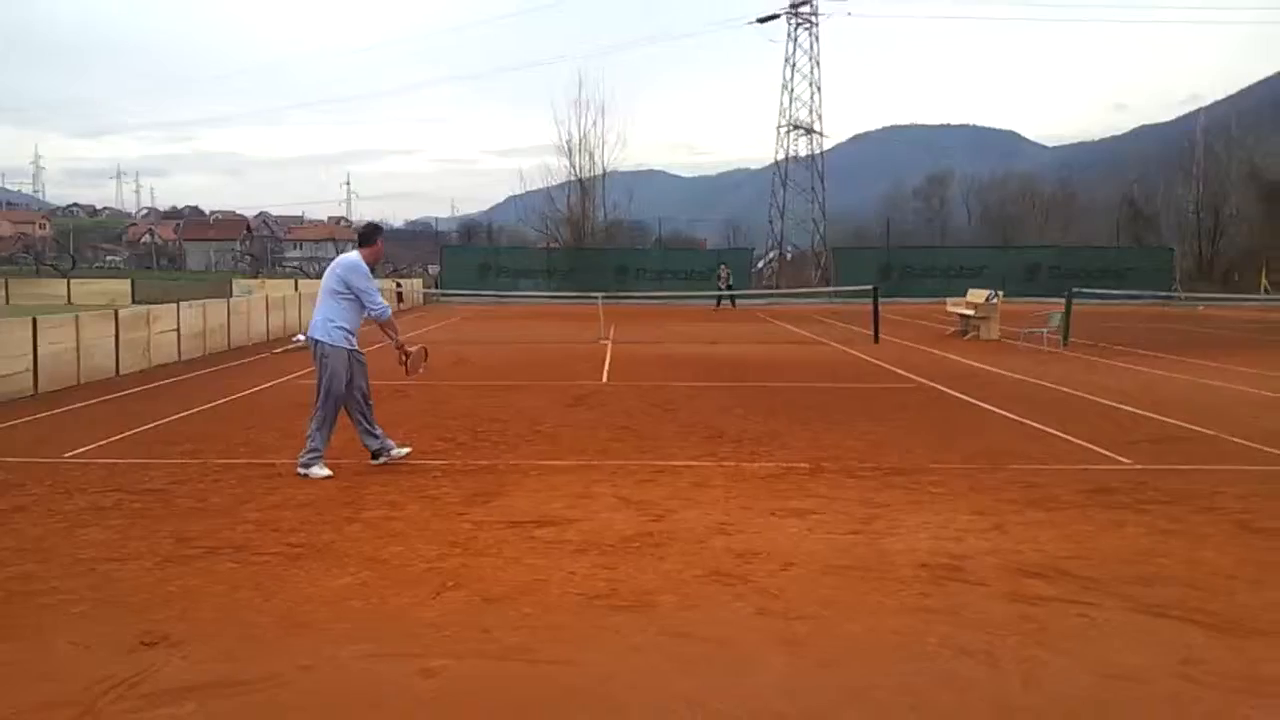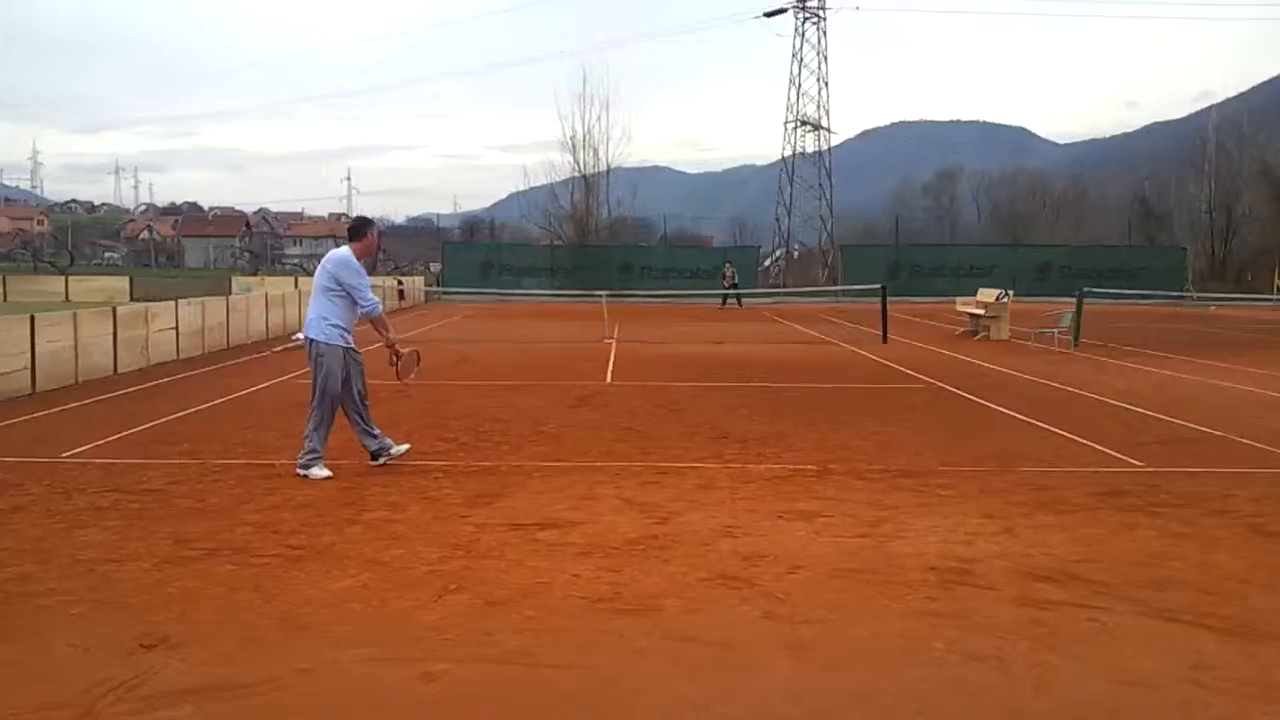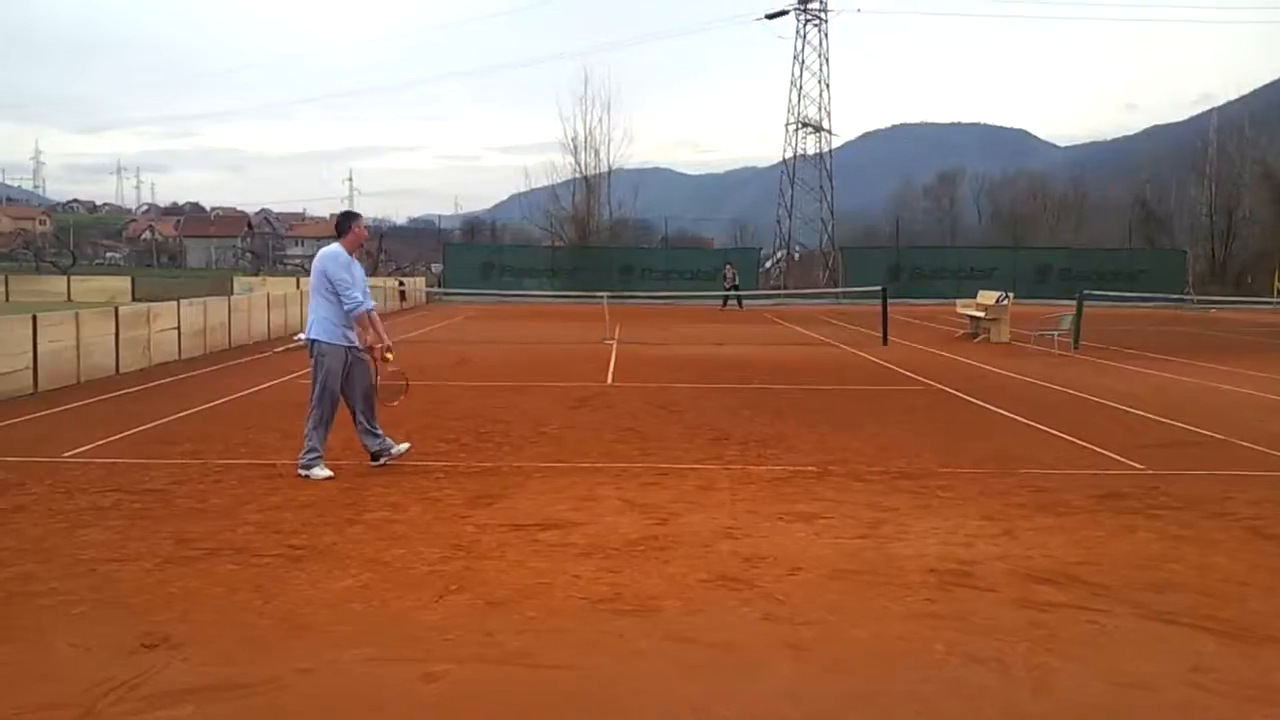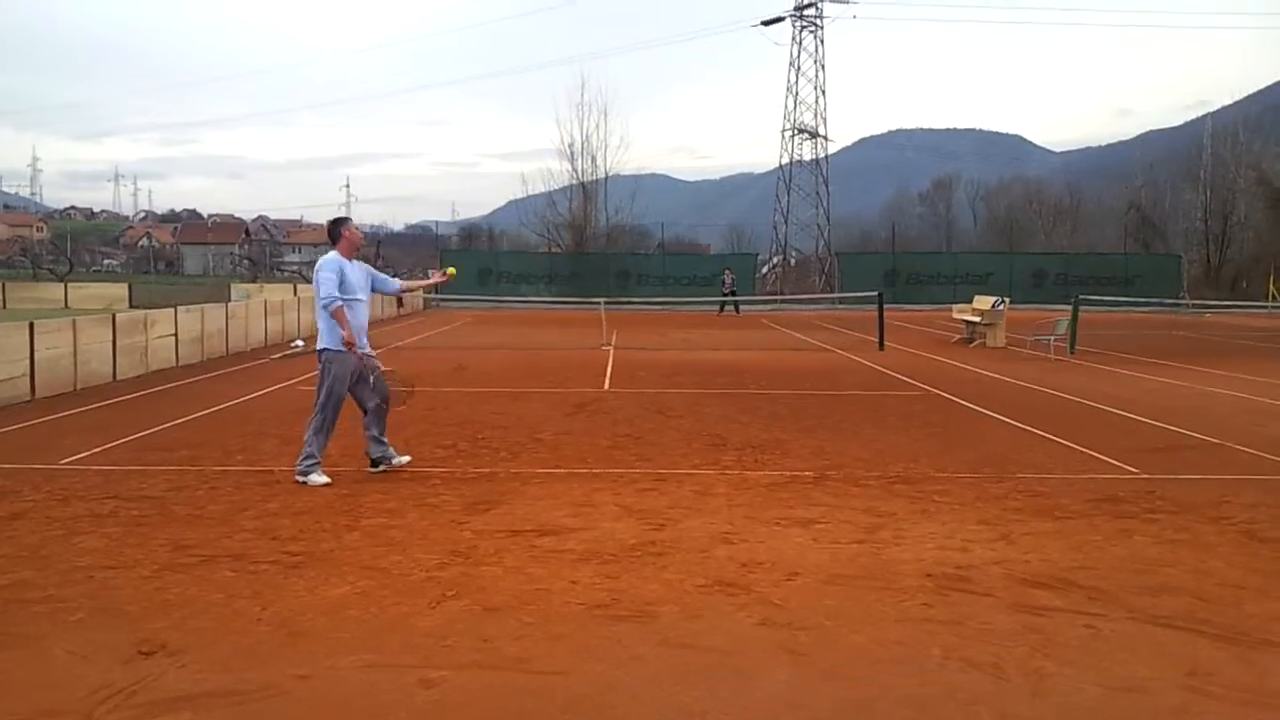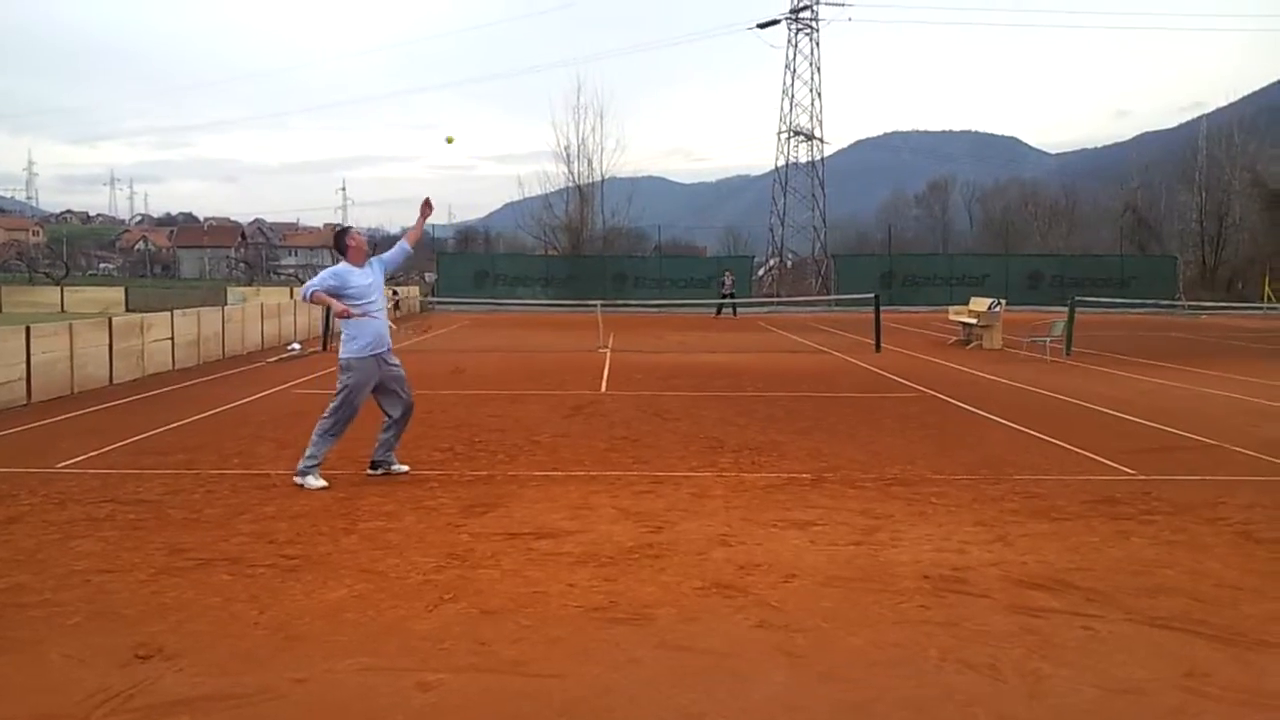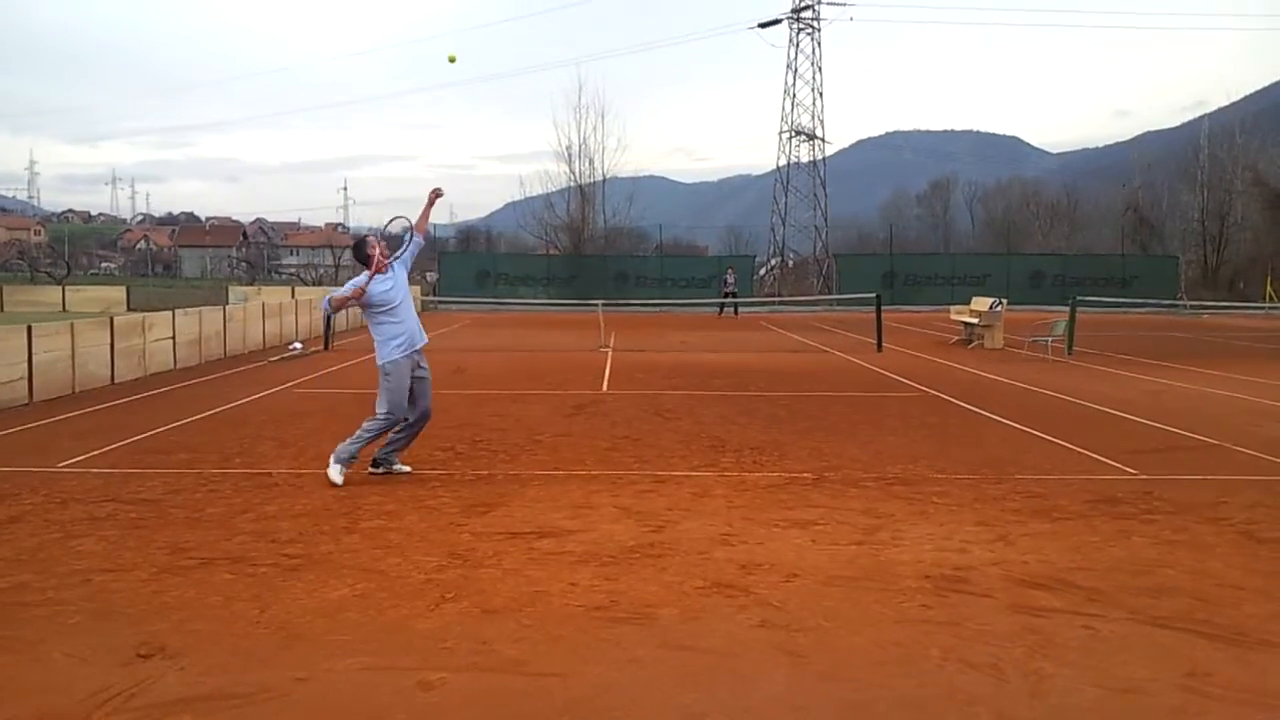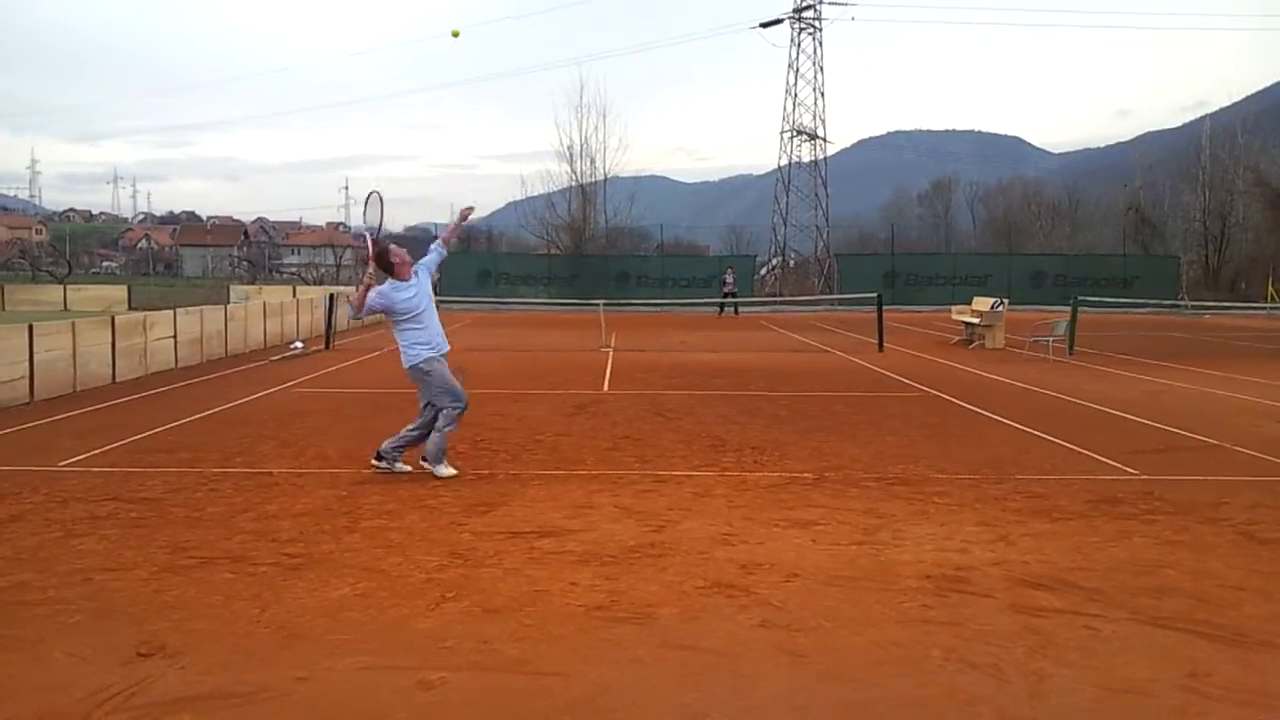
dt=0.2s
person 1, frame 1
left shoulder: (359, 267)
right shoulder: (352, 264)
left elbow: (375, 312)
right elbow: (379, 309)
left wrist: (395, 340)
right wrist: (398, 336)
left hip: (346, 343)
right hip: (329, 341)
left knee: (360, 398)
right knee: (330, 400)
left ankle: (379, 448)
right ankle: (310, 460)
person 1, frame 2
left shoulder: (352, 263)
right shoulder: (342, 260)
left elbow: (366, 309)
right elbow: (370, 305)
left wrist: (387, 339)
right wrist: (389, 333)
left hip: (342, 341)
right hip: (325, 339)
left knee: (356, 398)
right knee: (327, 399)
left ankle: (379, 448)
right ankle: (309, 461)
person 1, frame 3
left shoulder: (354, 264)
right shoulder: (332, 255)
left elbow: (367, 304)
right elbow: (352, 302)
left wrist: (382, 337)
right wrist: (368, 335)
left hip: (349, 342)
right hip: (327, 341)
left knee: (363, 395)
right knee: (325, 400)
left ankle: (379, 448)
right ankle: (309, 461)
person 1, frame 4
left shoulder: (362, 269)
right shoulder: (329, 263)
left elbow: (393, 285)
right elbow: (329, 298)
left wrist: (428, 282)
right wrist: (346, 330)
left hip: (360, 350)
right hip: (336, 349)
left knee: (377, 401)
right knee: (327, 409)
left ankle: (380, 456)
right ankle: (307, 467)
person 1, frame 5
left shoulder: (376, 266)
right shoulder: (338, 274)
left elbow: (404, 247)
right elbow: (309, 290)
left wrist: (422, 218)
right wrist: (333, 304)
left hip: (384, 354)
right hip: (358, 358)
left knee: (403, 404)
right knee: (339, 415)
left ankle: (382, 461)
right ankle: (307, 469)
person 1, frame 6
left shoulder: (398, 267)
right shoulder: (361, 284)
left elbow: (416, 236)
right elbow: (329, 305)
left wrist: (429, 205)
right wrist: (349, 297)
left hip: (415, 354)
right hip: (393, 359)
left knee: (421, 412)
right knee: (390, 416)
left ankle: (384, 460)
right ankle: (341, 458)
person 1, frame 7
left shoulder: (422, 272)
right shoulder: (385, 293)
left elbow: (440, 246)
right elbow: (355, 310)
left wrist: (459, 221)
right wrist: (365, 287)
left hip: (436, 357)
right hip: (421, 360)
left knee: (431, 415)
right knee: (457, 401)
left ankle: (387, 455)
right ankle: (433, 458)
